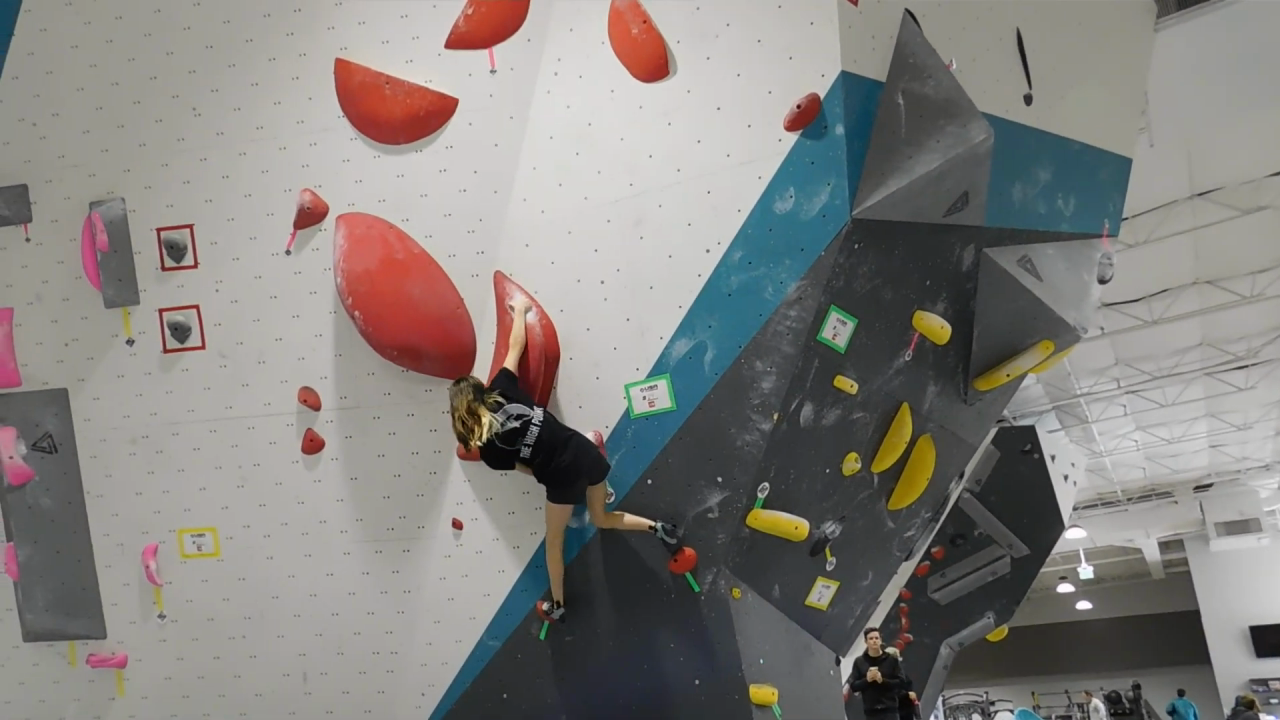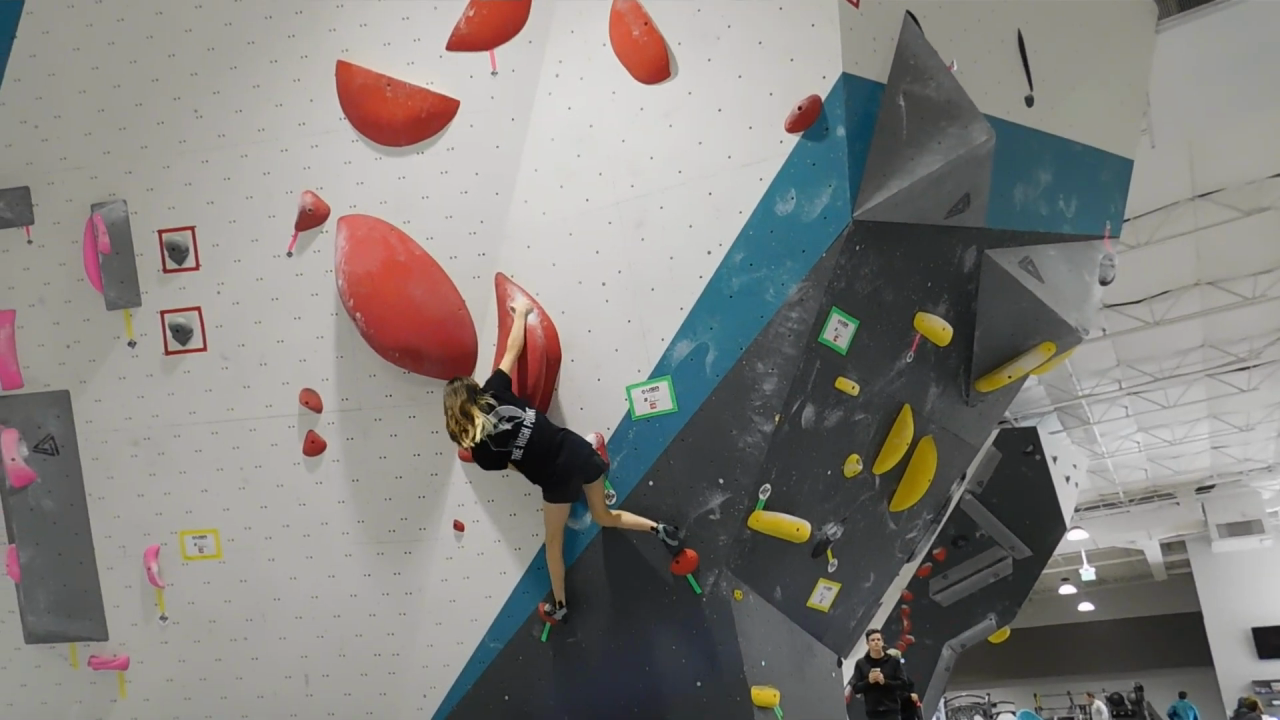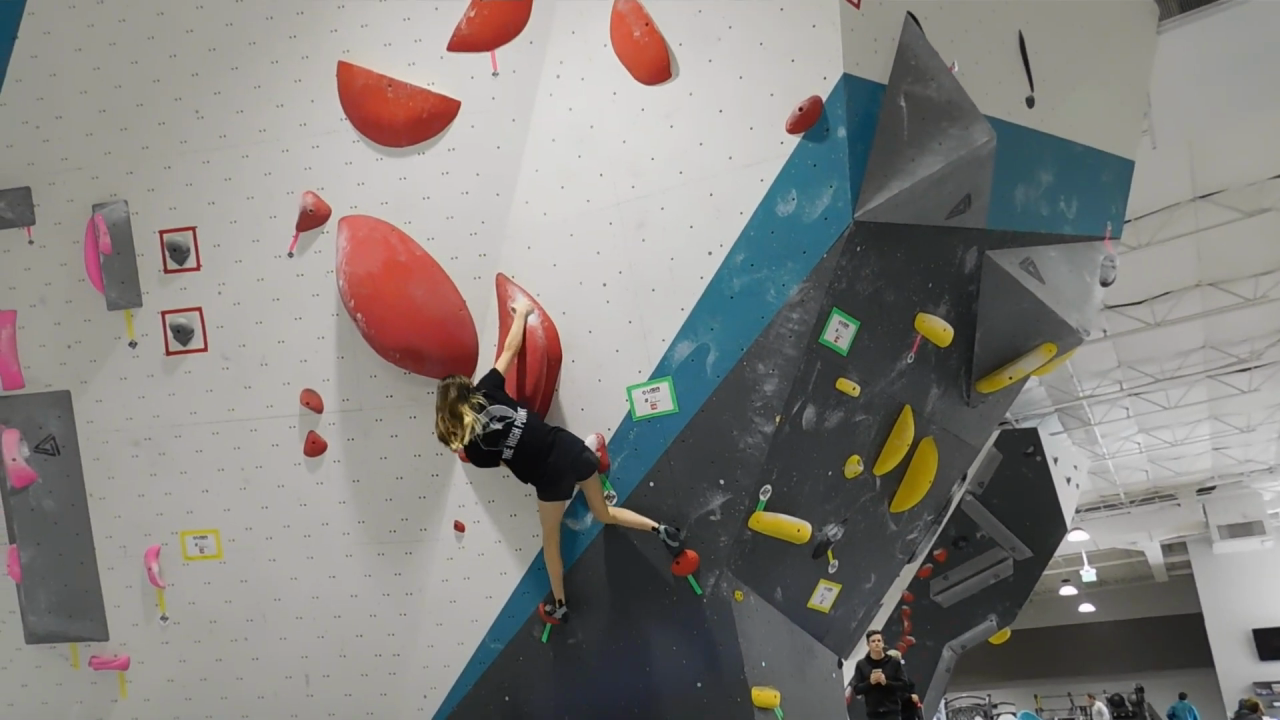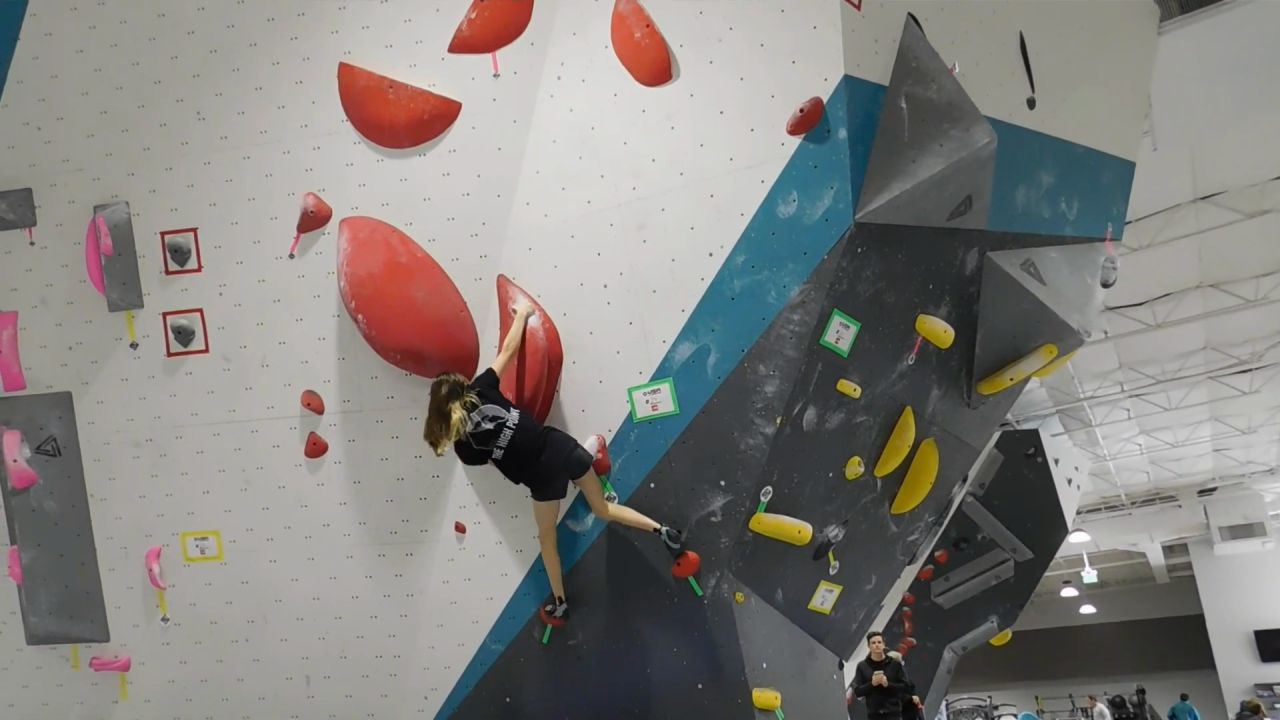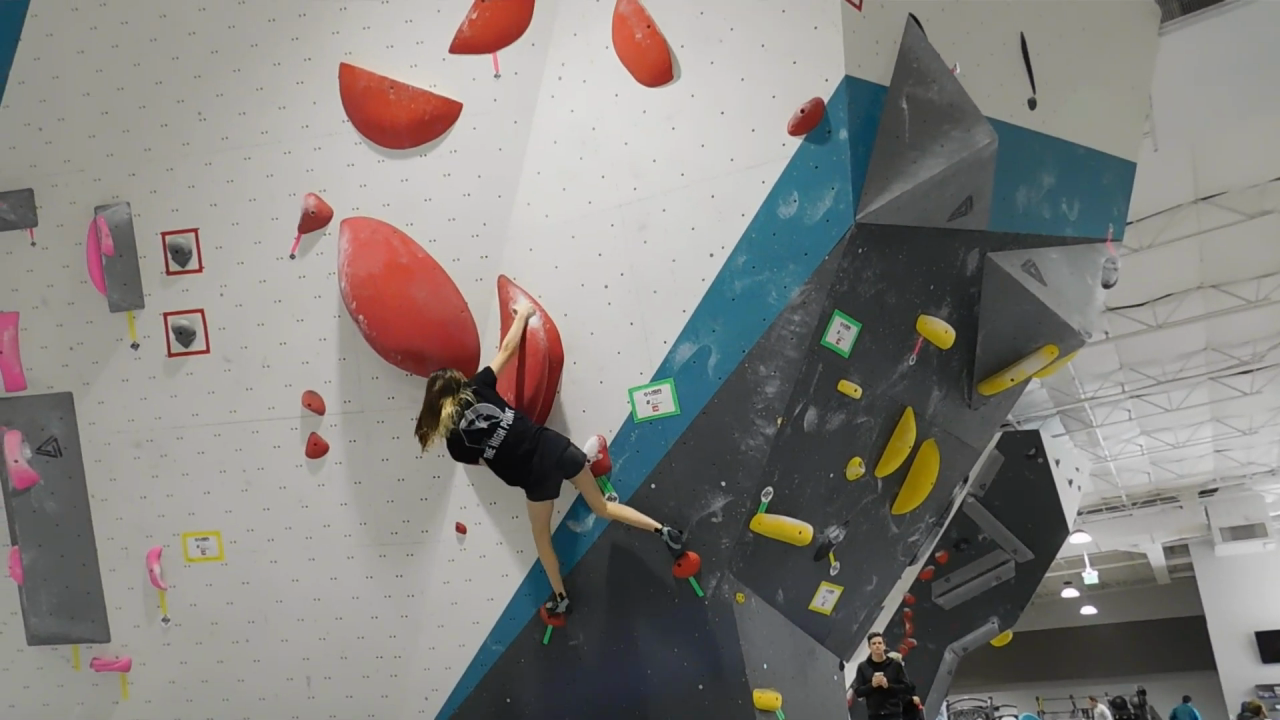
dt=0.1s
person 1, frame 1
left shoulder: (487, 447)
right shoulder: (501, 391)
left elbow: (523, 467)
right elbow: (515, 347)
right wrist: (520, 310)
left hip: (562, 478)
right hip: (585, 452)
left knee: (553, 541)
right knee: (602, 518)
left ankle: (556, 606)
right ankle: (657, 527)
person 1, frame 2
left shoulder: (480, 448)
right shoulder: (495, 392)
left elbow: (516, 468)
right elbow: (513, 349)
right wrist: (521, 312)
left hip: (557, 479)
right hip: (579, 451)
left knee: (553, 542)
right knee: (603, 516)
left ankle: (558, 606)
right ankle: (659, 529)
person 1, frame 3
left shoulder: (471, 446)
right shoulder: (487, 390)
left elbow: (499, 462)
right elbow: (510, 349)
right wrist: (522, 313)
left hip: (550, 476)
right hip: (571, 449)
left knee: (550, 539)
right knee: (603, 512)
left ankle: (559, 606)
right ankle: (660, 529)
person 1, frame 4
left shoulder: (462, 443)
right shoulder: (481, 390)
left elbow: (495, 448)
right elbow: (508, 349)
right wrist: (522, 315)
left hip: (542, 476)
right hip: (563, 448)
left knee: (547, 539)
right knee: (603, 508)
left ankle: (559, 603)
right ankle: (661, 530)
person 1, frame 5
left shoulder: (454, 439)
right shoulder: (478, 387)
left elbow: (483, 461)
right elbow: (508, 348)
right wrist: (523, 315)
left hip: (535, 474)
right hip: (555, 448)
left knee: (542, 538)
right knee: (602, 507)
left ankle: (560, 599)
right ankle: (662, 529)
